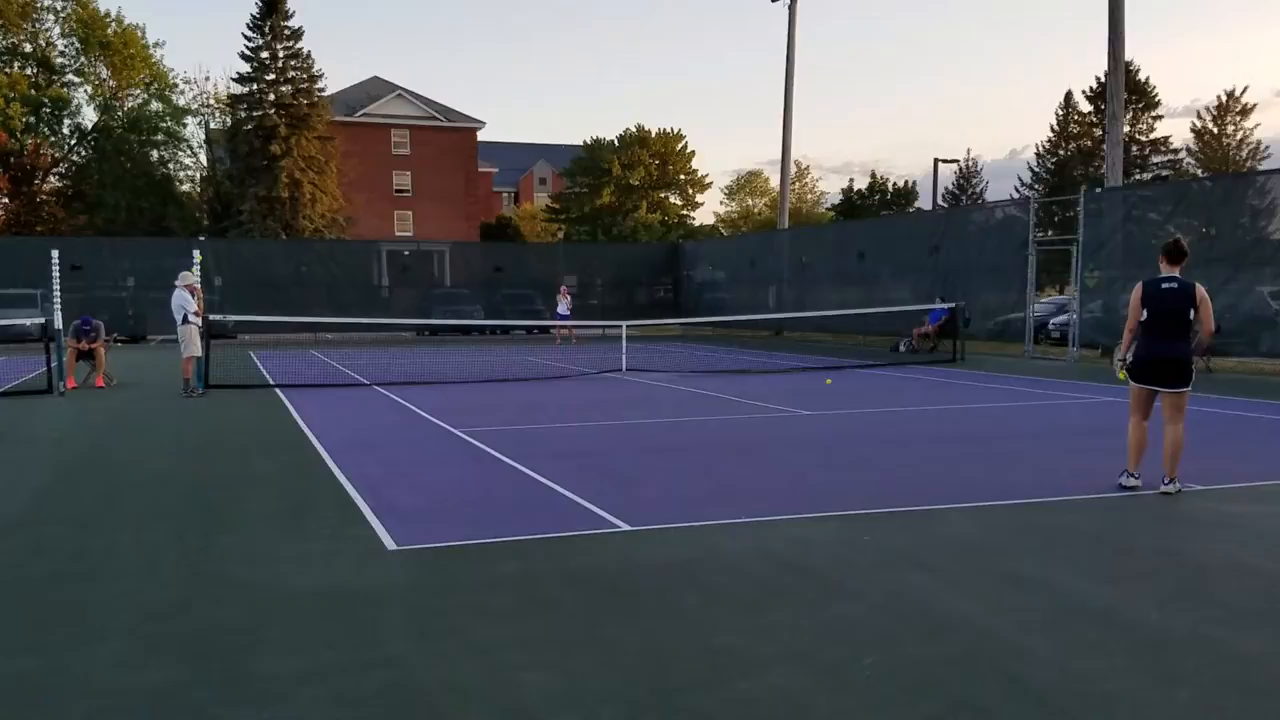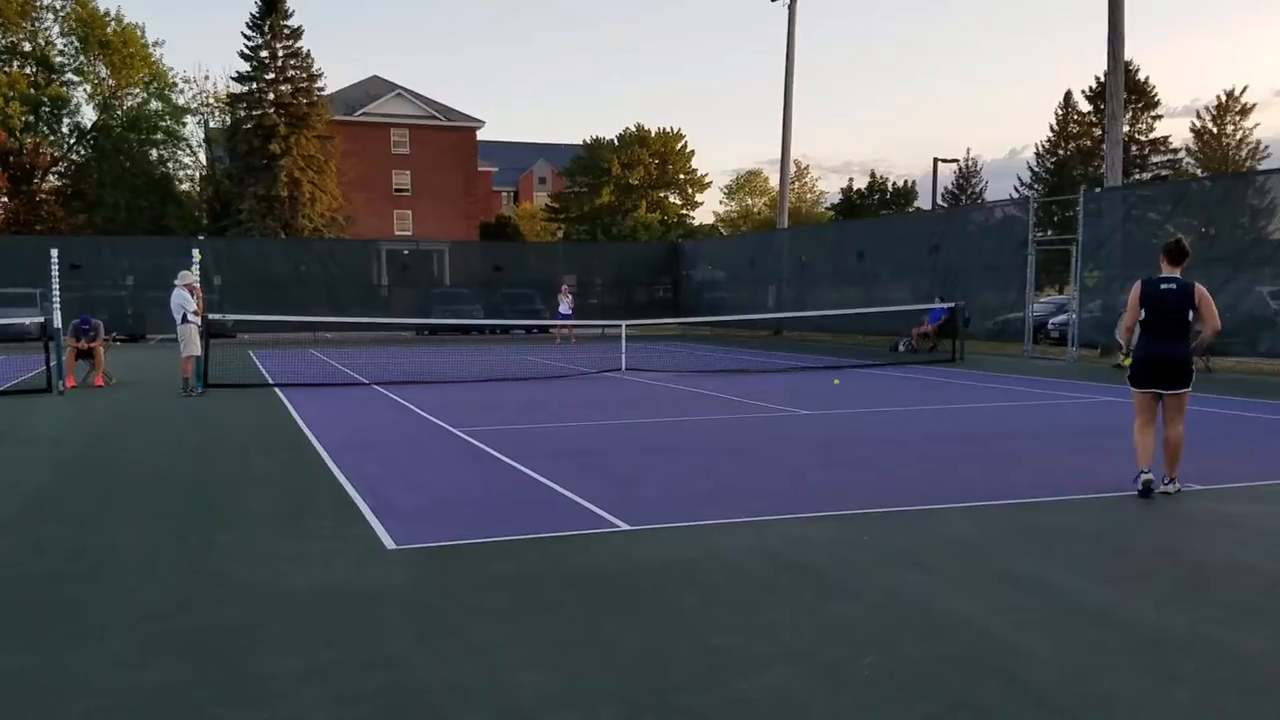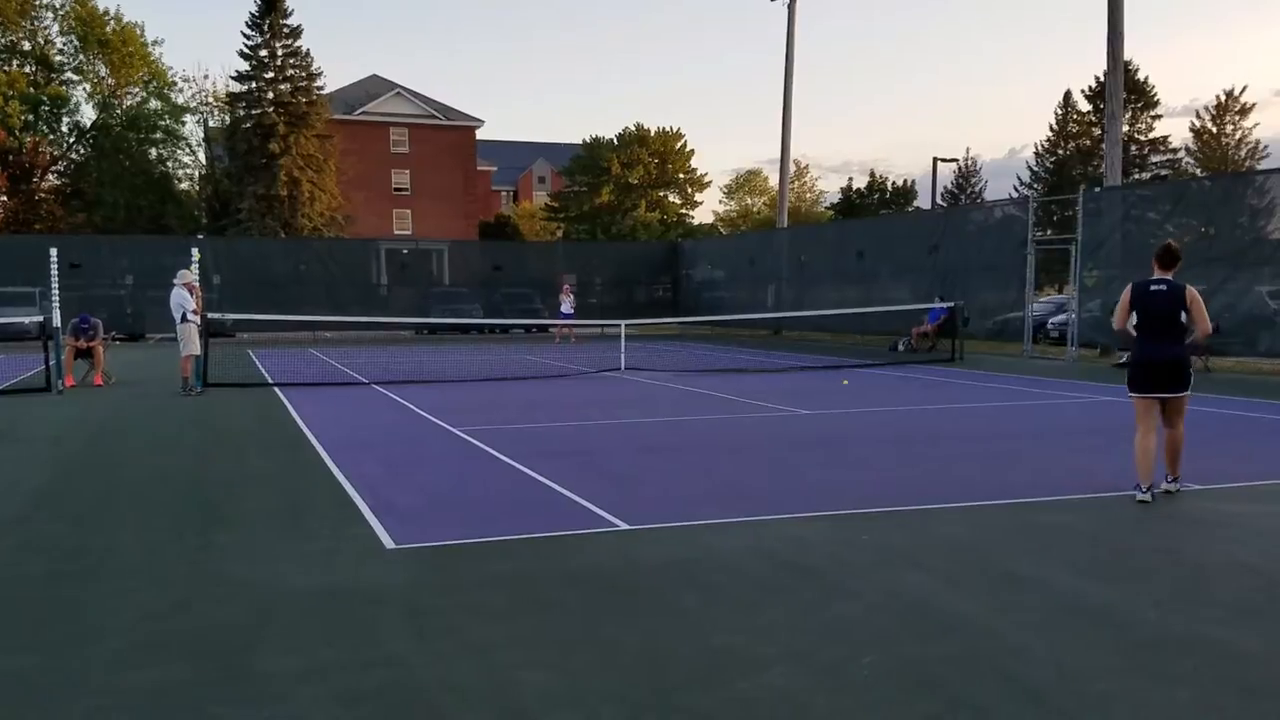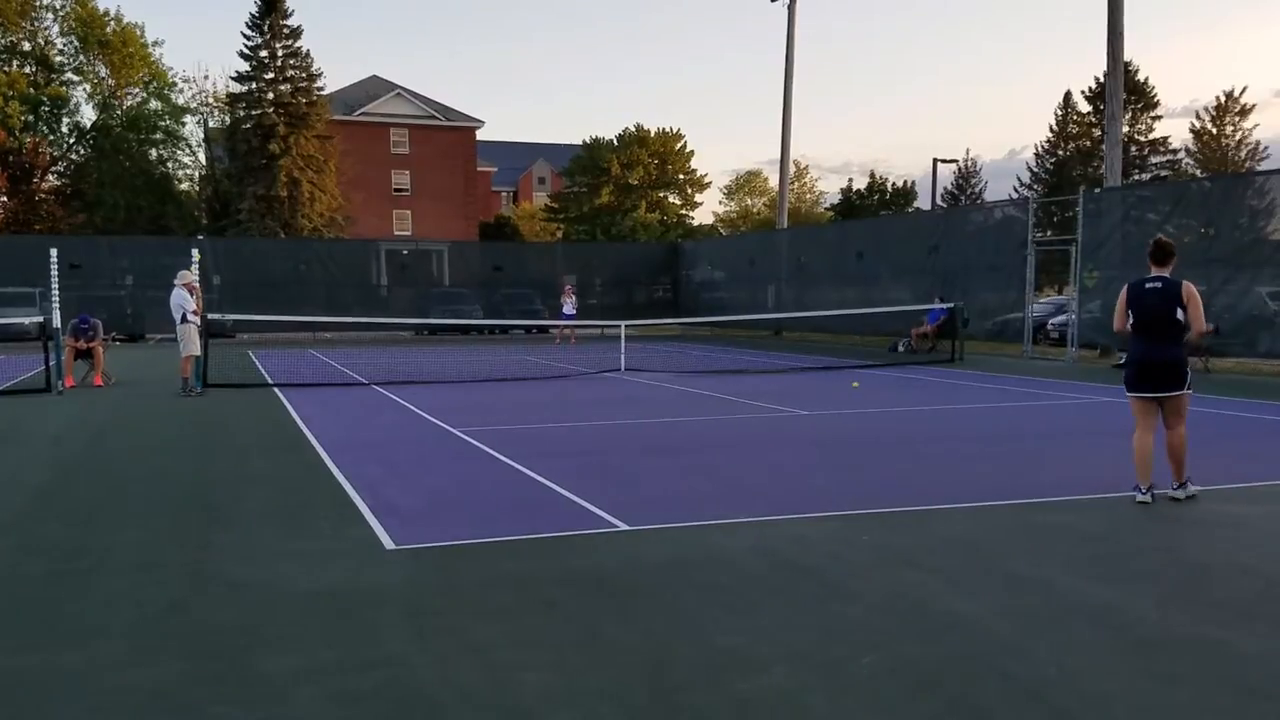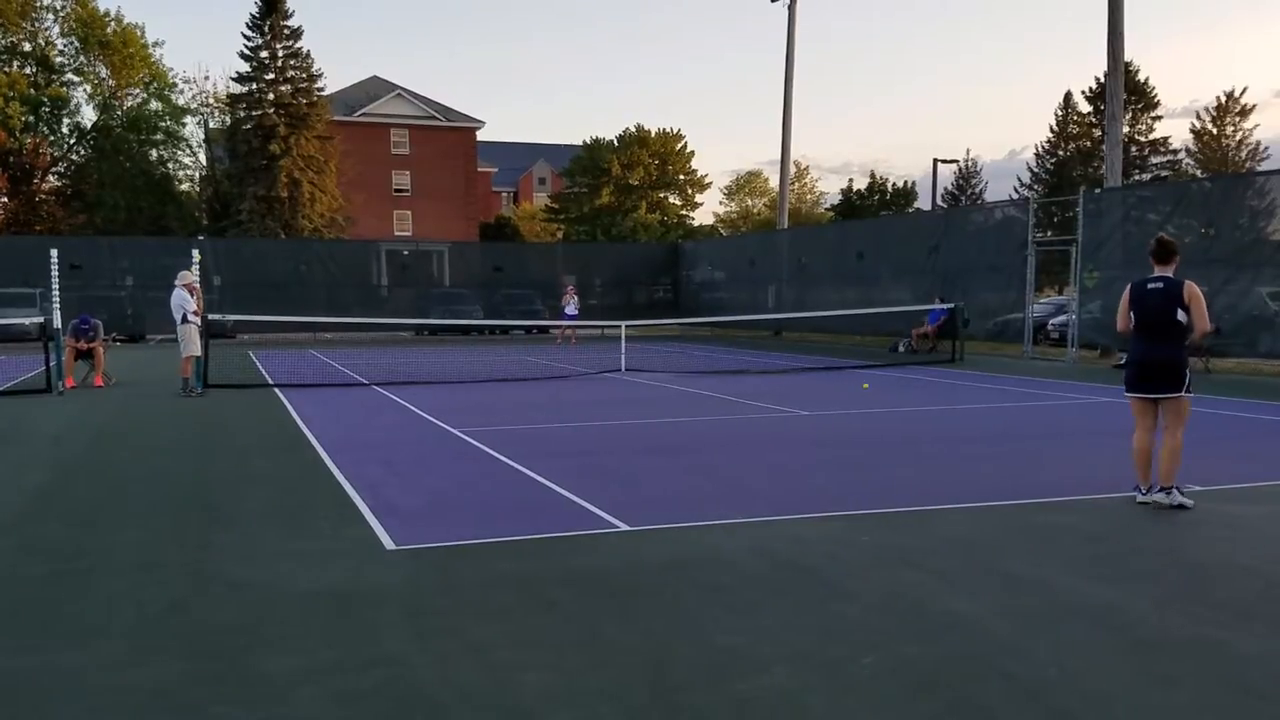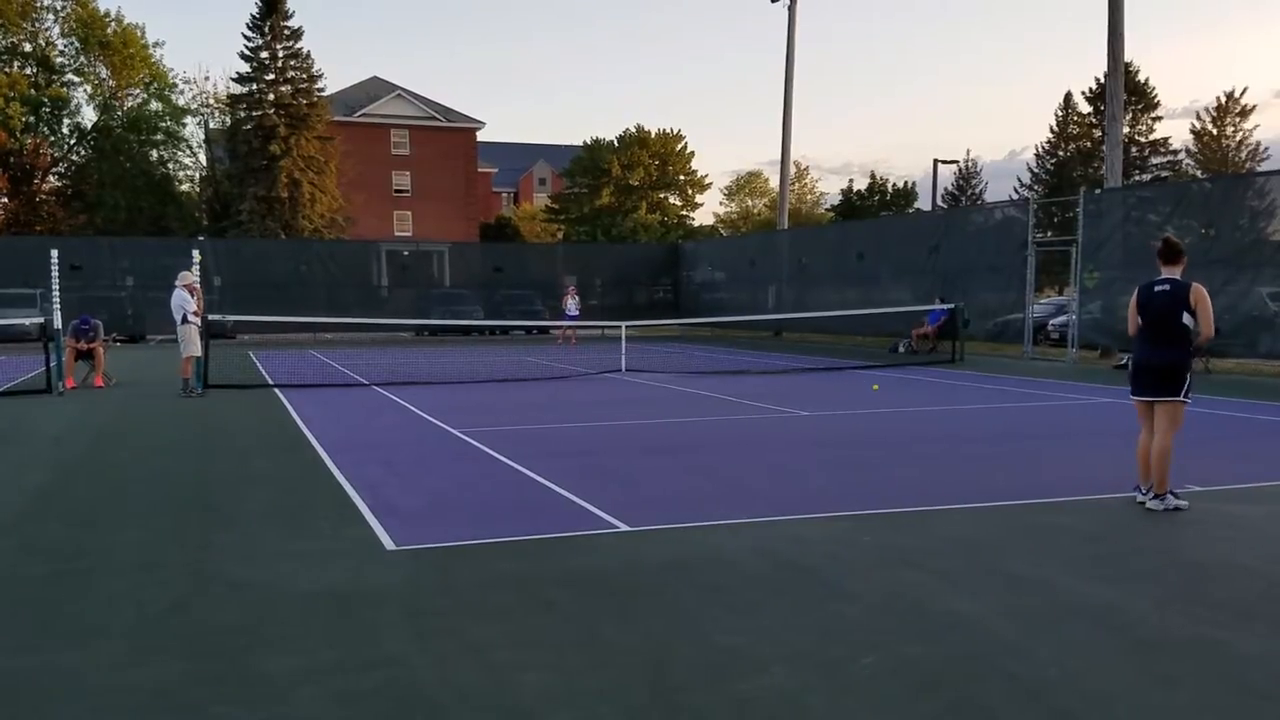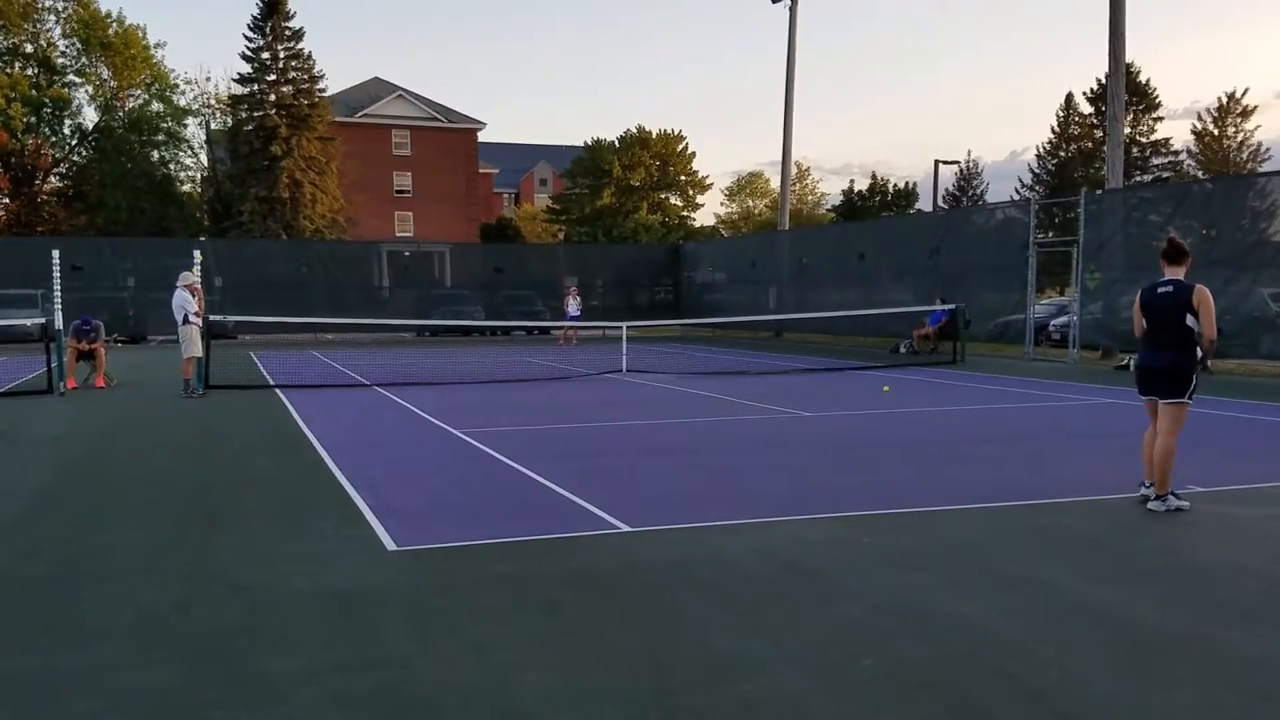
dt=0.2s
person 1, frame 1
left shoulder: (1143, 287)
right shoulder: (1196, 290)
left elbow: (1132, 328)
right elbow: (1209, 329)
left wrist: (1122, 356)
right wrist: (1192, 349)
left hip: (1146, 359)
right hip: (1179, 361)
left knee: (1138, 418)
right knee: (1174, 422)
left ankle: (1131, 473)
right ankle: (1169, 480)
person 1, frame 2
left shoulder: (1142, 287)
right shoulder: (1196, 291)
left elbow: (1127, 326)
right elbow: (1214, 327)
left wrist: (1126, 346)
right wrist: (1195, 347)
left hip: (1145, 360)
right hip: (1178, 361)
left knee: (1144, 422)
right knee: (1174, 423)
left ankle: (1144, 473)
right ankle: (1170, 480)
person 1, frame 3
left shoulder: (1133, 289)
right shoulder: (1187, 292)
left elbow: (1118, 325)
right elbow: (1204, 330)
right wrist: (1184, 342)
left hip: (1142, 363)
right hip: (1175, 363)
left knee: (1146, 429)
right knee: (1174, 425)
left ankle: (1144, 487)
right ankle: (1172, 478)
person 1, frame 4
left shoulder: (1130, 289)
right shoulder: (1185, 289)
left elbow: (1118, 327)
right elbow: (1200, 329)
right wrist: (1181, 340)
left hip: (1139, 363)
right hip: (1172, 364)
left knee: (1144, 428)
right knee: (1175, 426)
left ankle: (1144, 488)
right ankle: (1180, 483)
person 1, frame 5
left shoulder: (1133, 289)
right shoulder: (1187, 288)
left elbow: (1122, 327)
right elbow: (1203, 328)
right wrist: (1184, 341)
left hip: (1139, 363)
right hip: (1172, 365)
left knee: (1143, 429)
right knee: (1173, 430)
left ankle: (1144, 488)
right ankle: (1166, 489)
person 1, frame 6
left shoulder: (1141, 292)
right shoulder: (1195, 291)
left elbow: (1133, 331)
right elbow: (1207, 334)
right wrist: (1190, 345)
left hip: (1142, 365)
right hip: (1174, 368)
left knee: (1148, 431)
right knee: (1165, 433)
left ankle: (1144, 488)
right ankle: (1160, 495)
person 1, frame 7
left shoulder: (1144, 294)
right shoulder: (1198, 293)
left elbow: (1140, 333)
right elbow: (1210, 337)
right wrist: (1204, 358)
left hip: (1147, 366)
right hip: (1178, 369)
left knee: (1155, 427)
right knee: (1167, 433)
left ankle: (1148, 483)
right ankle: (1161, 496)
